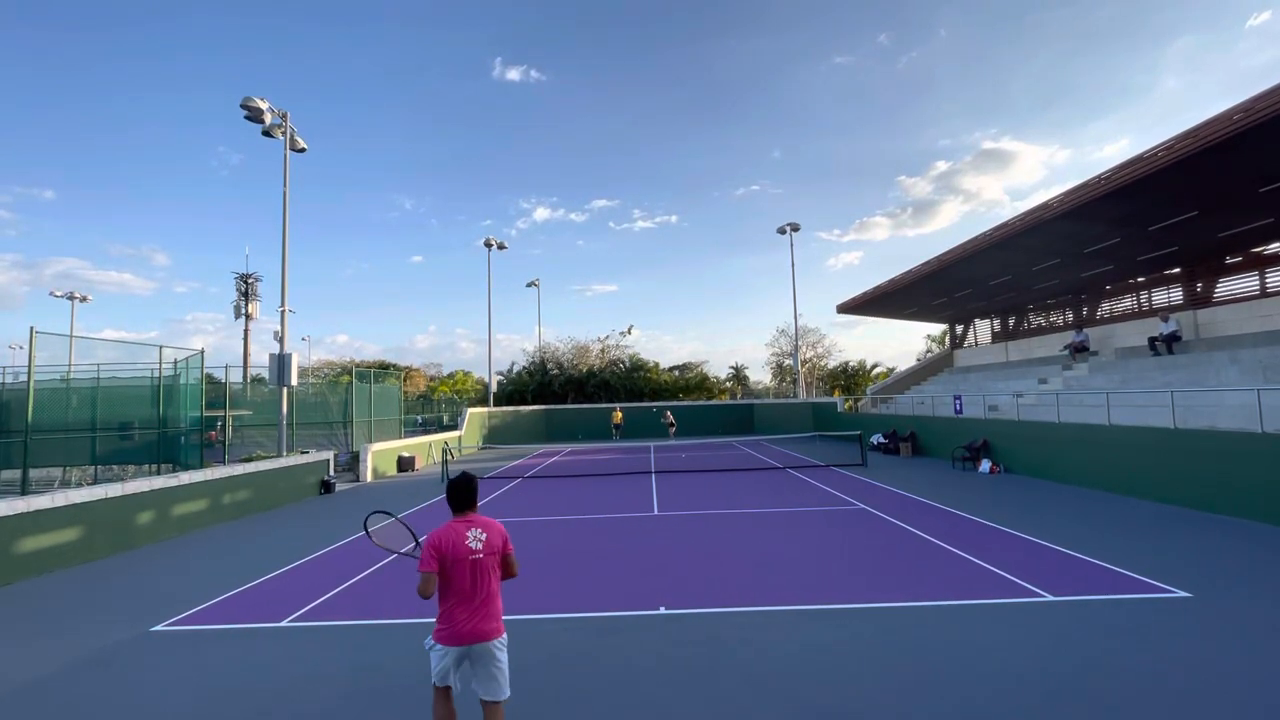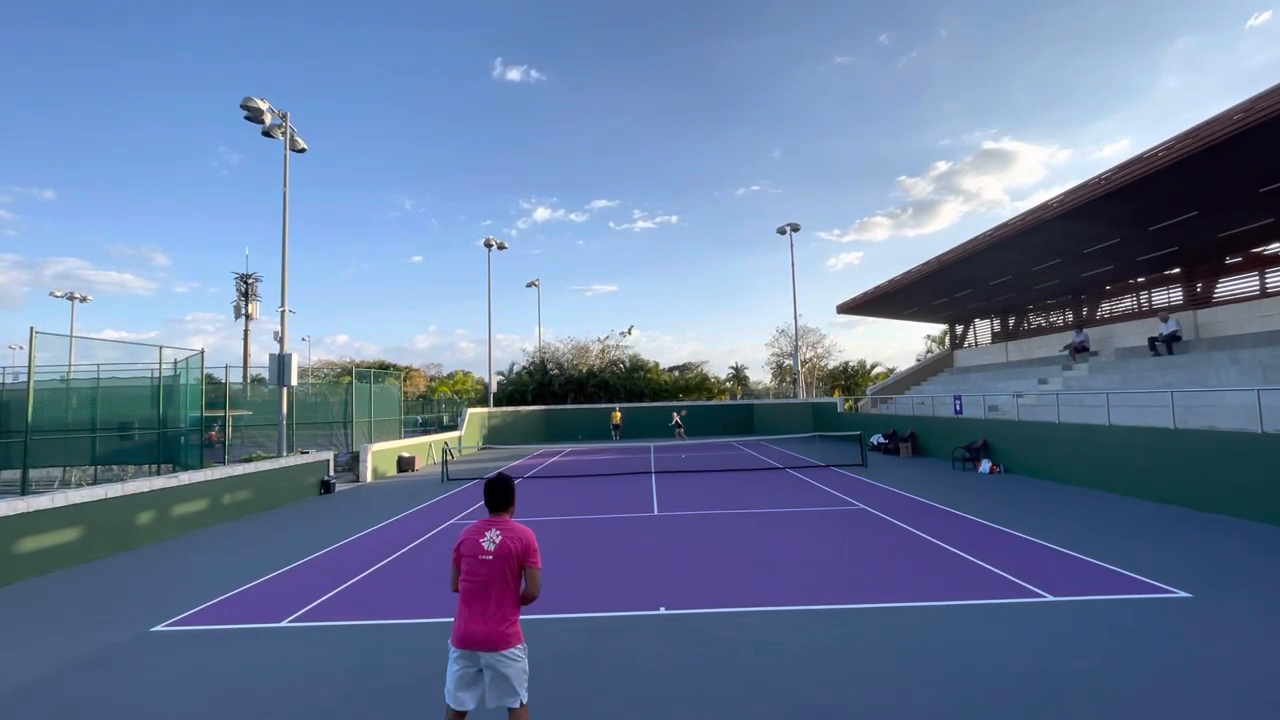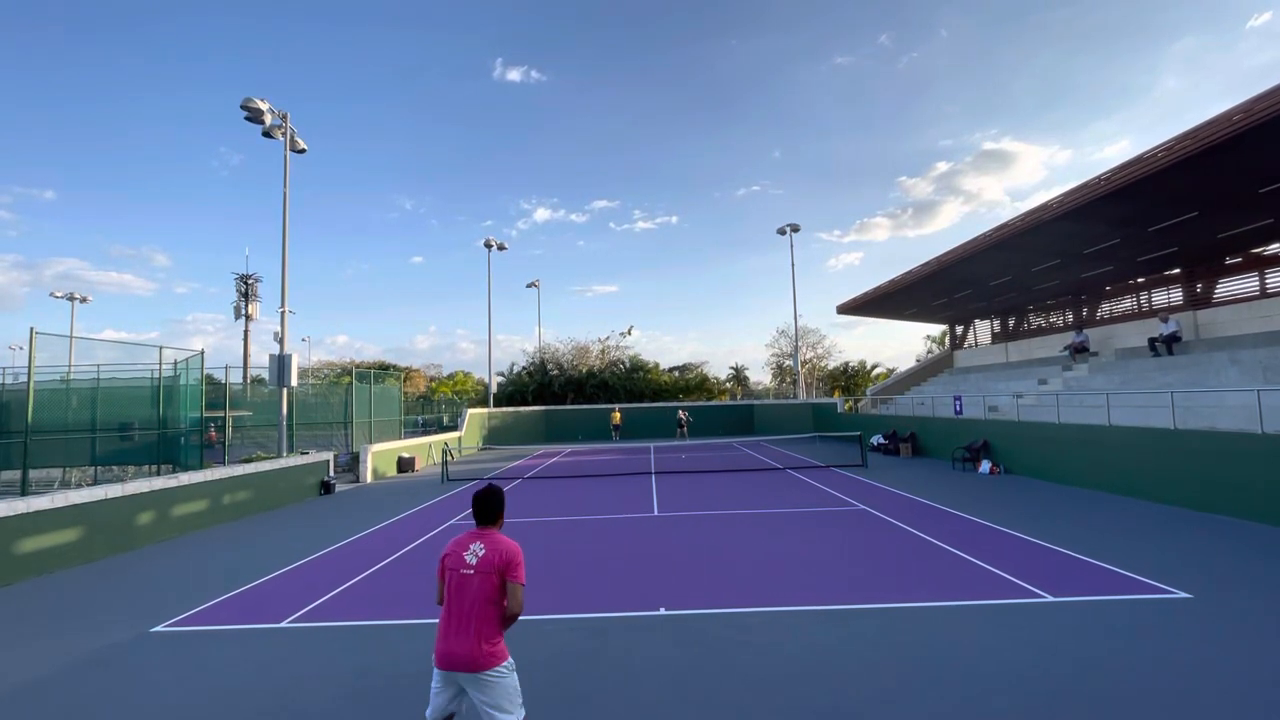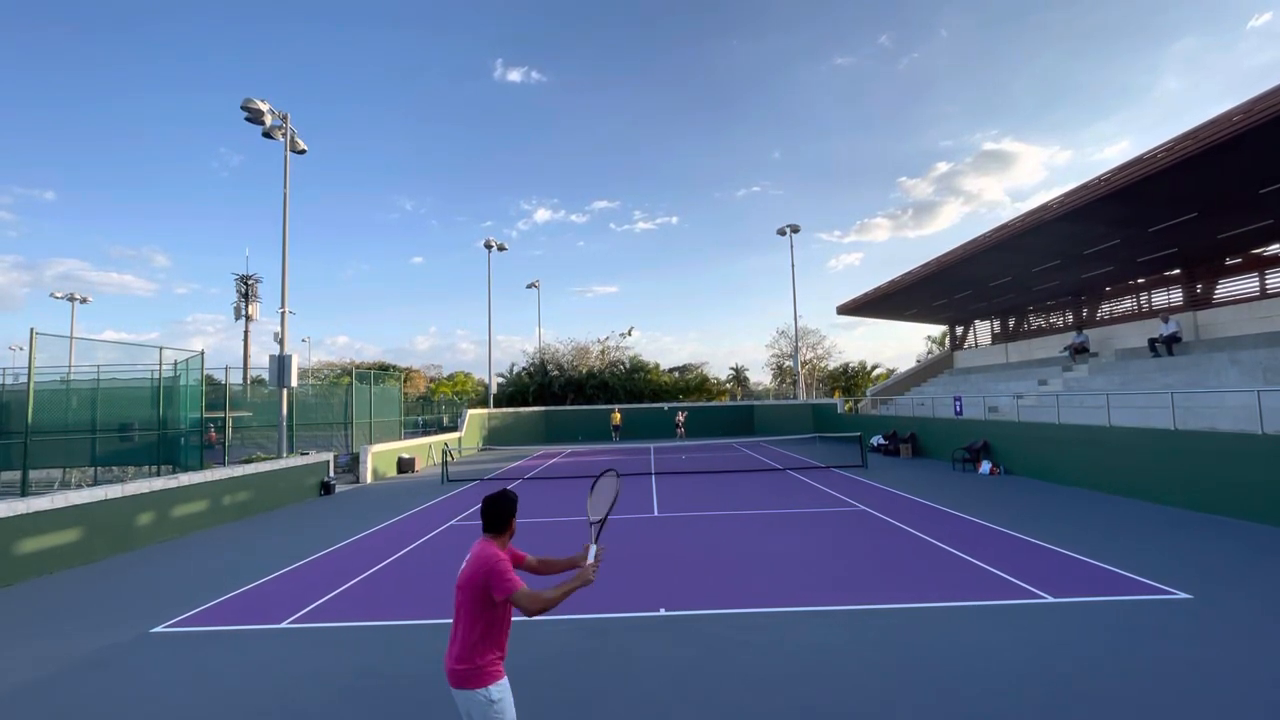
dt=0.5s
person 1, frame 1
left shoulder: (437, 538)
right shoulder: (497, 529)
left elbow: (426, 592)
right elbow: (512, 572)
left wrist: (421, 586)
left hip: (450, 636)
right hip: (490, 632)
left knee: (442, 690)
person 1, frame 2
left shoulder: (466, 535)
right shoulder: (524, 536)
left elbow: (455, 586)
right elbow: (534, 591)
left hip: (464, 639)
right hip: (503, 640)
person 1, frame 3
left shoulder: (452, 546)
right shoulder: (509, 550)
left elbow: (441, 598)
right elbow: (515, 607)
right wrist: (501, 626)
left hip: (446, 656)
right hip: (486, 659)
person 1, frame 4
left shoulder: (491, 548)
right shoulder: (493, 560)
left elbow: (534, 565)
right elbow: (532, 606)
left wrist: (576, 562)
right wrist: (576, 582)
left hip: (464, 667)
right hip: (479, 675)
